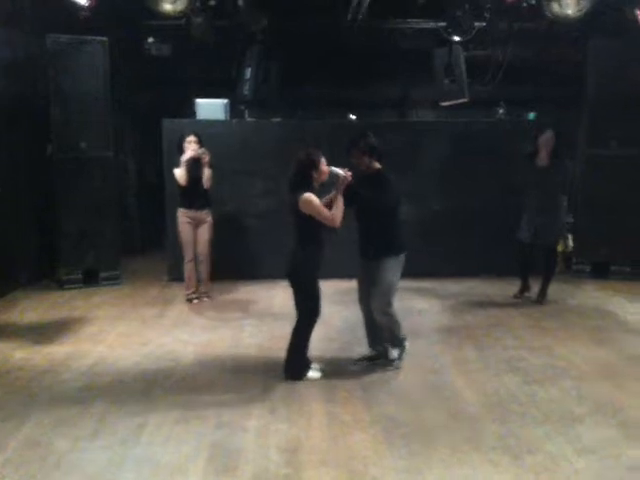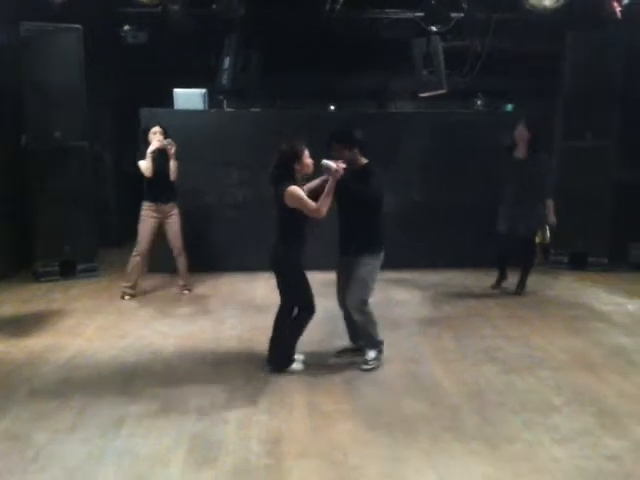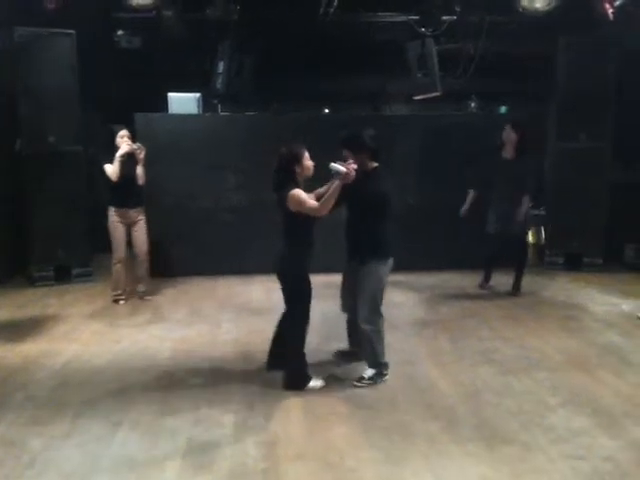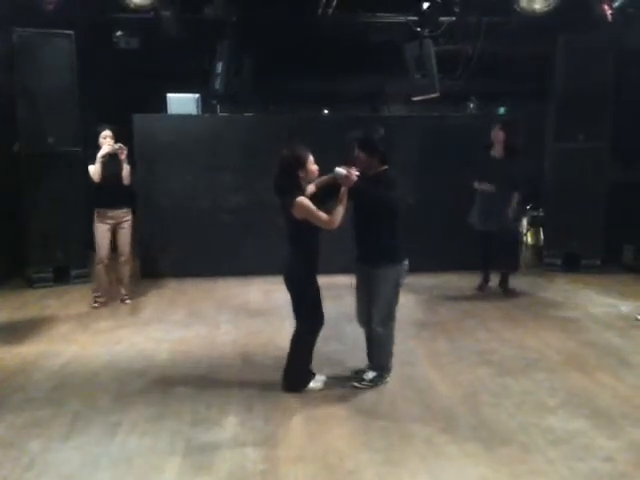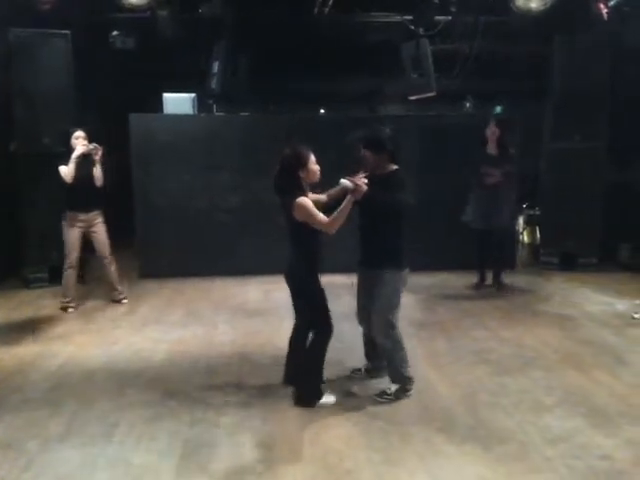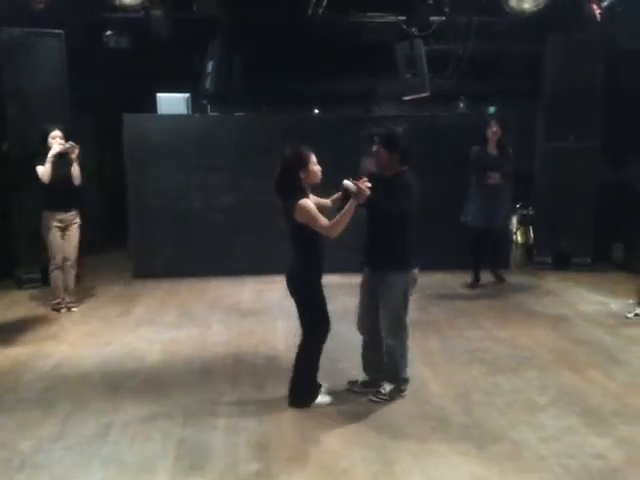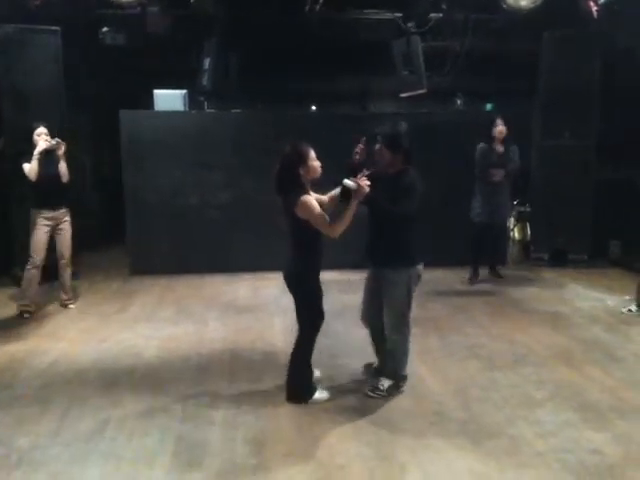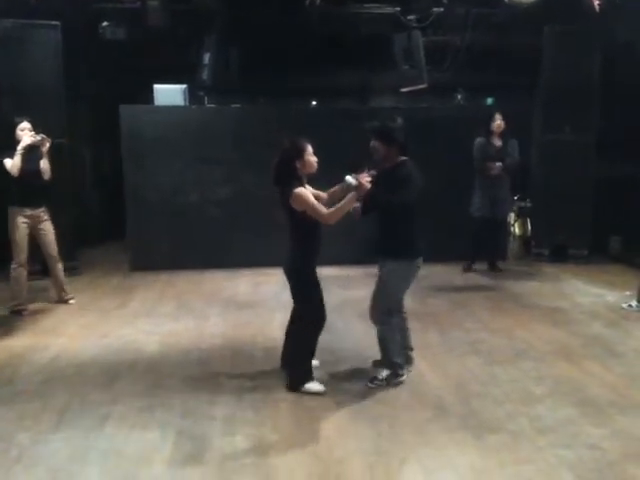
dt=0.4s
person 1, frame 1
left shoulder: (385, 182)
right shoulder: (359, 181)
left elbow: (382, 207)
right elbow: (344, 207)
left wrist: (353, 188)
left hip: (390, 253)
right hip: (368, 253)
left knee: (380, 305)
right knee: (367, 305)
left ankle: (397, 344)
right ankle: (379, 350)
person 1, frame 2
left shoulder: (370, 176)
right shoulder: (346, 175)
left elbow: (369, 197)
left wrist: (342, 179)
left hip: (369, 250)
right hip: (347, 248)
left knee: (356, 301)
right knee: (345, 300)
left ankle: (374, 346)
right ankle: (358, 343)
person 1, frame 3
left shoulder: (378, 180)
right shoulder: (358, 180)
left elbow: (376, 197)
right elbow: (338, 201)
left wrist: (350, 182)
left hip: (376, 258)
right hip: (357, 255)
left knee: (369, 314)
right knee: (351, 307)
left ankle: (379, 368)
right ankle: (357, 348)
person 1, frame 4
left shoulder: (388, 182)
right shoulder: (364, 179)
left elbow: (388, 204)
left wrist: (355, 186)
left hip: (389, 262)
right hip: (366, 260)
left knee: (381, 319)
right knee: (366, 318)
left ankle: (381, 370)
right ankle: (374, 364)
person 1, frame 5
left shoulder: (397, 181)
right shoulder: (372, 179)
left elbow: (397, 206)
left wrist: (365, 194)
left hip: (390, 266)
right hip: (370, 261)
left knee: (384, 324)
right knee: (367, 319)
left ankle: (402, 381)
right ankle: (375, 364)
person 1, frame 6
left shoulder: (406, 183)
right shoulder: (377, 179)
left elbow: (395, 214)
right elbow: (364, 204)
left wrist: (368, 197)
left hip: (398, 269)
right hip: (374, 264)
left knee: (392, 328)
right knee: (368, 325)
left ankle: (397, 383)
right ankle: (375, 377)
person 1, frame 7
left shoulder: (410, 182)
right shoulder: (378, 176)
left elbow: (398, 215)
right elbow: (347, 196)
left wrist: (369, 197)
right wrist: (356, 166)
left hip: (402, 265)
right hip: (378, 261)
left knee: (395, 323)
right knee: (371, 316)
left ankle: (396, 378)
right ankle: (385, 363)
person 1, frame 8
left shoulder: (408, 174)
right shoulder: (385, 172)
left elbow: (398, 206)
right elbow: (380, 204)
left wrist: (369, 192)
right wrist: (362, 206)
left hip: (404, 255)
right hip: (391, 252)
left knee: (381, 310)
right knee: (393, 308)
left ankle: (395, 369)
right ankle: (402, 356)
person 2, frame 1
left shoulder: (306, 195)
right shoulder: (306, 197)
left elbow: (322, 210)
right elbow: (334, 220)
left wrist: (337, 191)
right wrist: (340, 190)
left hip: (305, 262)
right hip: (304, 264)
left knee: (309, 313)
right knee: (307, 314)
left ankle: (299, 361)
right ankle: (296, 369)
person 2, frame 2
left shoulder: (290, 187)
right shoulder: (290, 191)
left elbow: (305, 190)
right elbow: (319, 211)
left wrist: (327, 177)
right wrist: (333, 181)
left hip: (286, 255)
right hip: (287, 257)
left knee: (289, 304)
right knee: (306, 307)
left ankle: (280, 353)
right ankle: (280, 359)
person 2, frame 3
left shoulder: (294, 191)
right shoulder: (293, 194)
left elbow: (314, 197)
right elbow: (320, 209)
left wrist: (337, 180)
right wrist: (341, 182)
left hip: (291, 262)
right hip: (295, 265)
left knee: (293, 313)
right knee: (300, 319)
left ankle: (278, 358)
right ankle: (297, 377)
person 2, frame 4
left shoulder: (297, 194)
right shoulder: (299, 202)
left elbow: (314, 186)
right elbow: (331, 223)
left wrist: (337, 177)
right wrist: (344, 190)
left hip: (301, 269)
right hip: (301, 272)
left knee: (312, 321)
right knee: (308, 324)
left ankle: (301, 372)
right ankle: (296, 379)
person 2, frame 5
left shoulder: (301, 196)
right shoulder: (299, 202)
left elbow: (325, 198)
right elbow: (330, 226)
left wrist: (347, 186)
right wrist: (352, 197)
left hip: (300, 271)
right hip: (304, 275)
left knee: (305, 323)
right knee: (323, 329)
left ankle: (294, 373)
right ankle: (309, 392)
person 2, frame 6
left shoulder: (303, 197)
right shoulder: (300, 204)
left elbow: (329, 203)
right elbow: (332, 229)
right wrist: (355, 200)
left hip: (304, 275)
right hip: (305, 278)
left knee: (317, 328)
right knee: (316, 332)
left ankle: (306, 384)
right ankle: (303, 394)
person 2, frame 7
left shoulder: (301, 194)
right shoulder: (303, 201)
left elbow: (326, 201)
right elbow: (333, 230)
right wrist: (356, 199)
left hip: (301, 270)
right hip: (303, 273)
left knee: (312, 322)
right knee: (310, 326)
left ankle: (301, 376)
right ankle: (300, 390)
person 2, frame 8
left shoulder: (301, 187)
right shoulder: (297, 192)
left elbow: (326, 198)
right elbow: (328, 216)
left wrist: (350, 184)
right wrist: (355, 193)
left hip: (300, 262)
right hip: (301, 265)
left knee: (302, 312)
right knee: (315, 316)
left ankle: (291, 360)
right ankle: (300, 377)
person 3, frame 1
left shoulder: (203, 163)
right shoulder: (179, 164)
left elbow: (207, 185)
right elbow: (182, 182)
left wrist: (206, 164)
right wrist: (184, 161)
left hip: (204, 213)
right hip: (185, 213)
left knee: (203, 254)
right knee: (189, 255)
left ankle: (204, 291)
right ankle: (191, 292)
person 3, frame 2
left shoulder: (169, 154)
right shoulder: (144, 156)
left elbow: (173, 177)
right elbow: (147, 173)
left wrist: (172, 156)
right wrist: (150, 152)
left hip: (170, 207)
right hip: (150, 207)
left knee: (178, 247)
right knee: (141, 249)
left ankle: (184, 284)
right ankle: (129, 288)
person 3, frame 3
left shoulder: (134, 158)
right shoulder: (111, 160)
left elbow: (141, 182)
right elbow: (114, 177)
left wrist: (140, 161)
right wrist: (118, 156)
left hip: (137, 211)
right hip: (117, 212)
left knee: (143, 252)
right knee: (119, 255)
left ankle: (142, 289)
right ankle: (118, 293)
person 3, frame 4
left shoulder: (120, 159)
right shoulder: (94, 160)
left elbow: (127, 181)
right elbow: (96, 178)
left wrist: (124, 161)
right wrist: (100, 156)
left hip: (124, 212)
right hip: (103, 214)
left knee: (125, 255)
right knee: (102, 256)
left ankle: (125, 293)
right ankle: (99, 296)
person 3, frame 5
left shoulder: (91, 161)
right shoulder: (65, 162)
left elbow: (99, 183)
right elbow: (68, 179)
left wrist: (97, 161)
right wrist: (74, 157)
left hip: (95, 215)
right hip: (73, 217)
left knee: (107, 255)
right knee: (71, 260)
left ankle: (118, 293)
right ankle: (68, 301)
person 3, frame 6
left shoulder: (69, 160)
right shoulder: (42, 161)
left elbow: (77, 182)
right elbow: (45, 179)
left wrist: (74, 160)
right wrist: (50, 156)
left hip: (72, 215)
right hip: (52, 216)
left knee: (70, 260)
right knee: (56, 261)
left ankle: (70, 300)
right ankle: (58, 301)
person 3, frame 7
left shoulder: (55, 157)
right shoulder: (28, 159)
left elbow: (65, 179)
right elbow: (32, 176)
left wrist: (61, 157)
right wrist: (37, 153)
left hip: (62, 213)
right hip: (41, 215)
left knee: (65, 258)
right knee: (35, 260)
left ankle: (67, 297)
right ankle: (26, 304)
person 3, frame 8
left shoulder: (36, 153)
right shoulder: (10, 154)
left elbow: (47, 176)
right elbow: (14, 172)
left wrist: (44, 154)
right wrist: (20, 148)
left hip: (41, 211)
right hip: (20, 212)
left knee: (53, 254)
right knee: (20, 260)
left ankle: (63, 294)
right ankle: (18, 304)
person 4, frame 1
left shoulder: (559, 164)
right shoulder: (530, 162)
left elbow: (563, 191)
right elbow: (525, 188)
left wrist: (562, 213)
left hip: (552, 215)
right hip: (531, 214)
left knee: (549, 252)
right knee: (525, 250)
left ankle: (543, 290)
right ankle: (524, 285)
person 4, frame 2
left shoulder: (539, 159)
right shoulder: (509, 156)
left elbow: (546, 187)
right elbow: (505, 183)
left wrist: (550, 213)
right wrist: (504, 203)
left hip: (529, 208)
right hip: (509, 206)
left knee: (527, 244)
right knee: (505, 243)
left ankle: (522, 281)
right ankle: (501, 275)
person 4, frame 3
left shoulder: (524, 160)
right shoulder: (495, 159)
left elbow: (528, 187)
right elbow: (479, 181)
left wrist: (524, 207)
right wrist: (467, 203)
left hip: (516, 208)
right hip: (497, 208)
left knee: (519, 245)
right knee: (493, 244)
left ankle: (517, 282)
right ankle: (486, 277)
person 4, frame 4
left shoulder: (512, 158)
right shoulder: (484, 157)
left elbow: (516, 185)
right elbow: (475, 180)
left wrist: (512, 206)
right wrist: (481, 185)
left hip: (504, 206)
right hip: (484, 205)
left knee: (507, 243)
right knee: (485, 243)
left ankle: (504, 280)
right ankle: (485, 278)
person 4, frame 5
left shoulder: (507, 154)
left elbow: (510, 177)
right elbow: (475, 177)
left wrist: (491, 174)
right wrist: (496, 176)
left hip: (502, 201)
right hip: (481, 201)
left knee: (501, 240)
right knee: (481, 240)
left ankle: (497, 276)
right ankle: (481, 277)
person 4, frame 6
left shoulder: (506, 153)
right shoulder: (477, 151)
left elbow: (509, 174)
right elbow: (474, 176)
left wrist: (497, 177)
right wrist: (489, 178)
left hip: (500, 200)
right hip: (480, 199)
left knee: (499, 237)
right knee: (477, 238)
left ankle: (495, 268)
right ankle: (475, 275)
person 4, frame 7
left shoulder: (512, 149)
right shoulder: (483, 148)
left elbow: (513, 169)
right elbow: (480, 171)
left wrist: (498, 173)
right wrist: (498, 174)
left hip: (502, 196)
right hip: (484, 195)
left knee: (500, 233)
right knee: (479, 232)
left ankle: (493, 267)
right ankle: (474, 270)
person 4, frame 8
left shoulder: (511, 143)
right shoulder: (481, 142)
left elbow: (513, 163)
right elbow: (479, 165)
left wrist: (494, 165)
right wrist: (500, 166)
left hip: (502, 190)
right hip: (484, 189)
left knee: (499, 227)
right knee: (480, 225)
left ankle: (493, 261)
right ankle: (471, 260)
